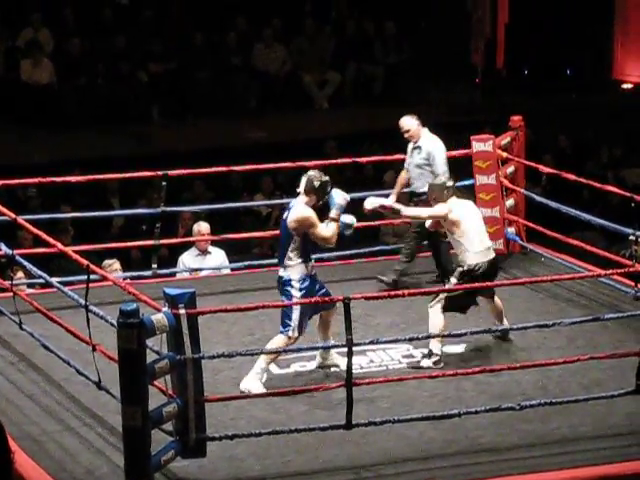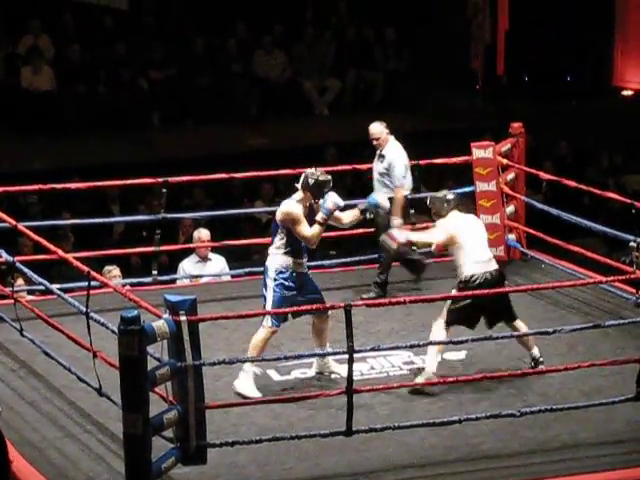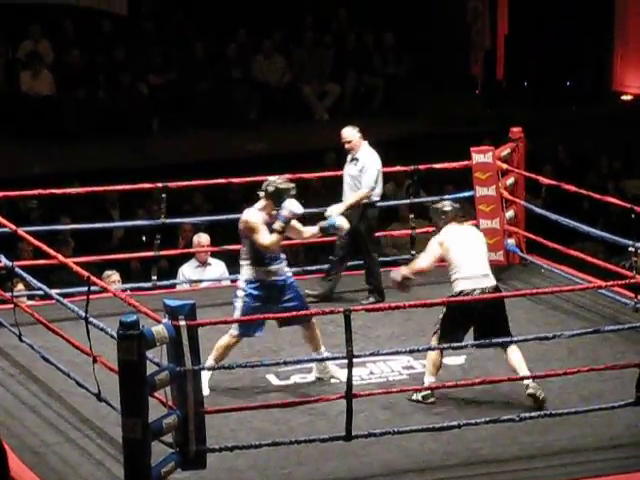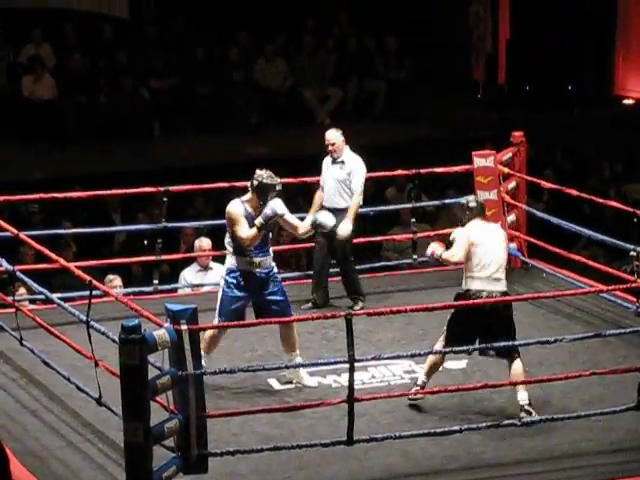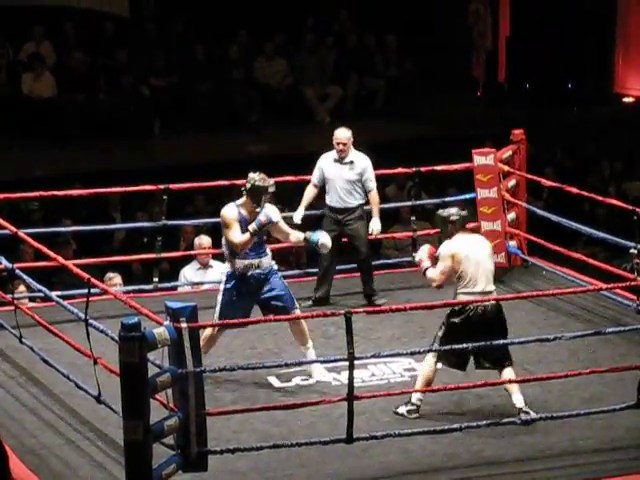
dt=0.3s
person 1, frame 1
left shoulder: (297, 206)
right shoulder: (304, 213)
left elbow: (314, 235)
right elbow: (328, 240)
left wrist: (338, 224)
right wrist: (336, 211)
left hip: (303, 274)
right hip: (295, 278)
left knee: (329, 307)
right knee: (290, 334)
left ankle: (326, 355)
right ankle: (254, 377)
person 1, frame 2
left shoulder: (312, 205)
right shoulder: (290, 209)
left elbow: (343, 220)
right elbow: (311, 239)
left wrist: (364, 208)
right wrist: (324, 214)
left hip: (298, 270)
right hip: (281, 272)
left knee: (322, 314)
right knee: (271, 325)
left ankle: (323, 361)
right ankle: (245, 375)
person 1, frame 3
left shoulder: (279, 212)
right shoulder: (251, 217)
left elbow: (302, 233)
right elbow: (269, 247)
left wrist: (325, 226)
right wrist: (282, 221)
left hip: (280, 278)
right hip: (255, 282)
left knee: (308, 321)
right knee: (238, 333)
left ankle: (323, 366)
right ankle: (205, 372)
person 1, frame 4
left shoulder: (271, 207)
right shoulder: (235, 208)
left elbow: (299, 229)
right elbow: (247, 240)
left wrist: (315, 223)
right wrist: (264, 219)
left hip: (266, 272)
right hip: (238, 274)
left knee: (287, 319)
right knee: (221, 326)
left ankle: (295, 369)
person 1, frame 5
left shoulder: (264, 211)
right shoulder: (230, 212)
left elbow: (287, 235)
right elbow: (238, 245)
left wrist: (308, 237)
right wrist: (258, 225)
left hip: (266, 272)
right hip: (238, 276)
left knee: (293, 314)
right knee: (219, 326)
left ankle: (311, 360)
person 2, frame 1
left shoulder: (447, 209)
right shoulder: (467, 205)
left elbow: (421, 213)
left wrist: (388, 204)
right wrist: (441, 224)
left hip: (473, 267)
right hip: (491, 261)
left knee: (437, 306)
right knee: (488, 294)
left ankle: (434, 355)
right ankle: (503, 328)
person 2, frame 2
left shoulder: (447, 223)
right shoulder: (473, 219)
left elbow: (435, 240)
left wrist: (405, 236)
left hip: (473, 281)
right hip: (494, 274)
left knee: (442, 323)
right knee: (510, 320)
left ankle: (429, 372)
right ankle: (536, 358)
person 2, frame 3
left shoulder: (442, 238)
right shoulder: (475, 232)
left elbow: (423, 264)
left wrist: (403, 273)
left hip: (464, 295)
right hip: (490, 290)
left knee: (438, 341)
right knee: (507, 342)
left ankle: (426, 390)
right ankle: (530, 385)
person 2, frame 4
left shoulder: (466, 232)
right shoulder: (499, 231)
left elbow: (456, 258)
left wrist: (437, 251)
left hip: (473, 296)
right hip: (499, 296)
left knee: (445, 343)
right knee: (511, 354)
left ankle: (420, 386)
right ankle: (524, 404)
person 2, frame 5
left shoulder: (450, 248)
right shoulder: (484, 242)
left elbow: (437, 281)
left wrist: (425, 264)
left hip: (465, 310)
right hip: (491, 308)
left knee: (433, 354)
right knee: (502, 362)
left ankle: (413, 404)
right ankle: (521, 407)
person 3, frame 1
left shoulder: (433, 145)
right shoulder: (412, 146)
left elbow: (443, 177)
right elbow: (406, 172)
right wrist: (394, 195)
right hip: (418, 197)
left knee: (412, 237)
right knee: (434, 237)
left ankle: (396, 276)
right ankle: (446, 274)
person 3, frame 2
left shoulder: (396, 154)
right shoulder: (382, 151)
left elbow: (400, 188)
left wrist: (396, 216)
left hip: (394, 205)
right hip: (385, 204)
left ankle: (380, 287)
right ankle: (417, 262)
person 3, frame 3
left shoulder: (369, 158)
right shoulder: (351, 157)
left elbow: (366, 190)
left wrist: (342, 206)
left hip: (364, 211)
right hip: (351, 210)
left knee: (367, 253)
right knee: (339, 251)
left ankle: (376, 293)
right ankle: (326, 290)
person 3, frame 4
left shoulder: (355, 162)
right shoulder: (327, 162)
left elbow: (357, 195)
left wrist: (348, 221)
right wrist: (311, 214)
left hip: (344, 215)
left knee: (344, 259)
right knee: (320, 259)
left ankle: (357, 298)
right ankle: (319, 299)
person 3, frame 5
left shoulder: (362, 161)
right shoulder: (325, 160)
left elbow: (372, 191)
right elbow: (314, 186)
left wrist: (376, 217)
right wrist: (301, 208)
left hip: (354, 214)
right hip: (332, 214)
left knee: (364, 256)
right knee: (327, 257)
left ankle: (371, 295)
right ankle: (320, 296)
